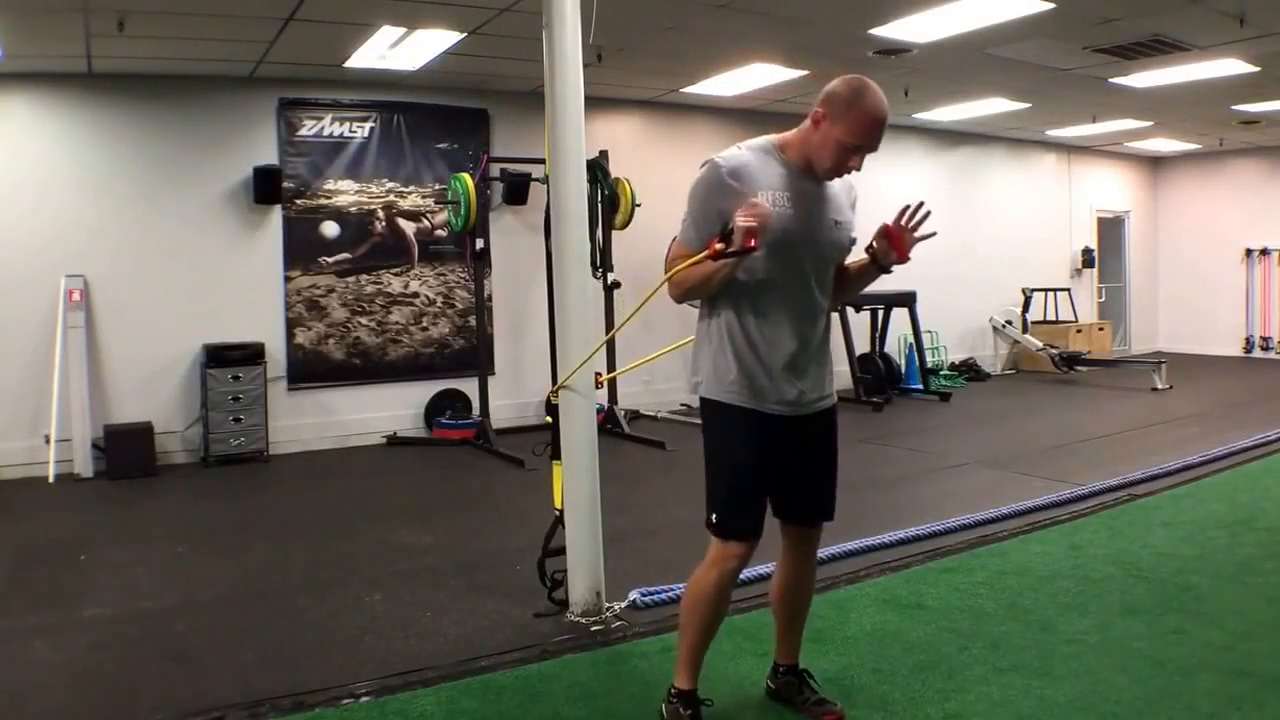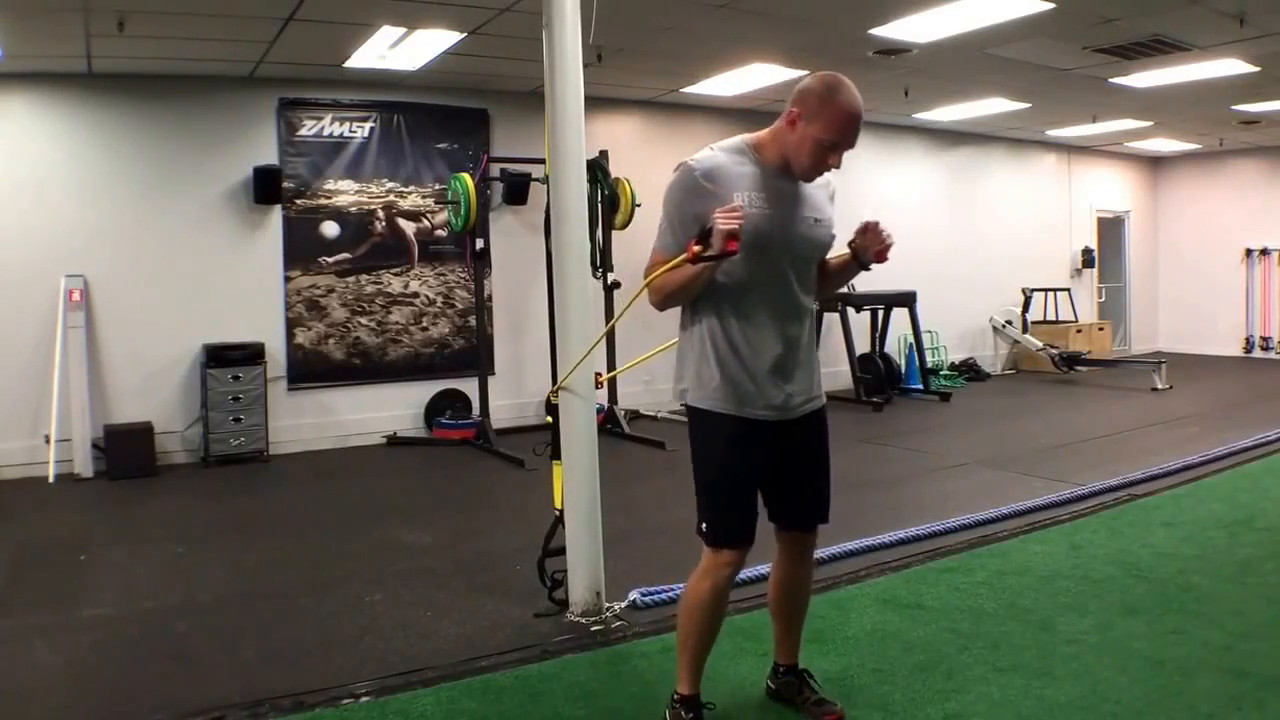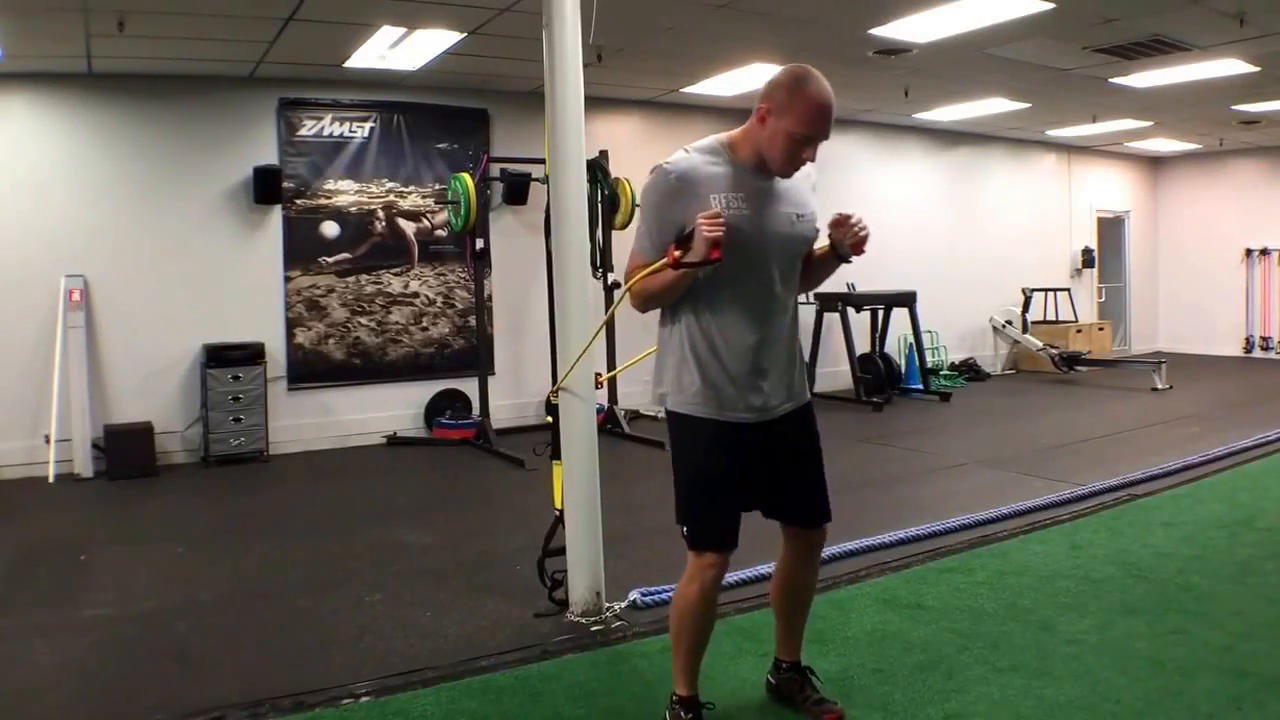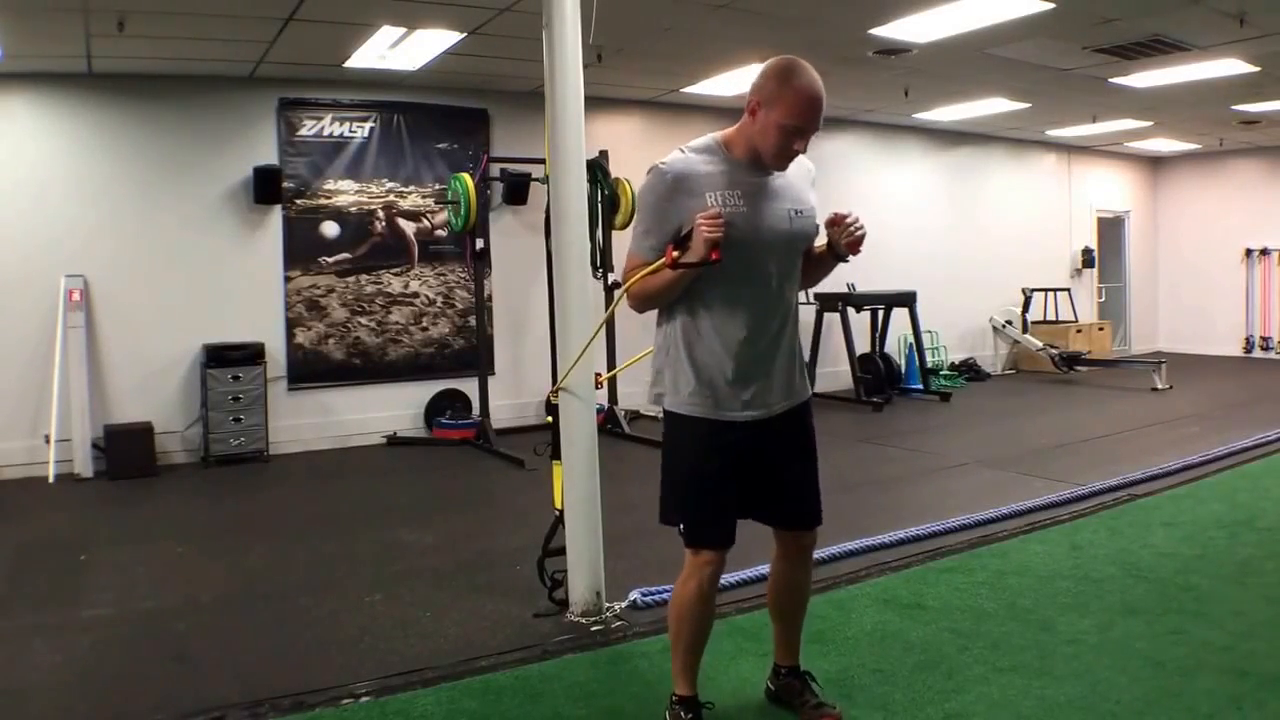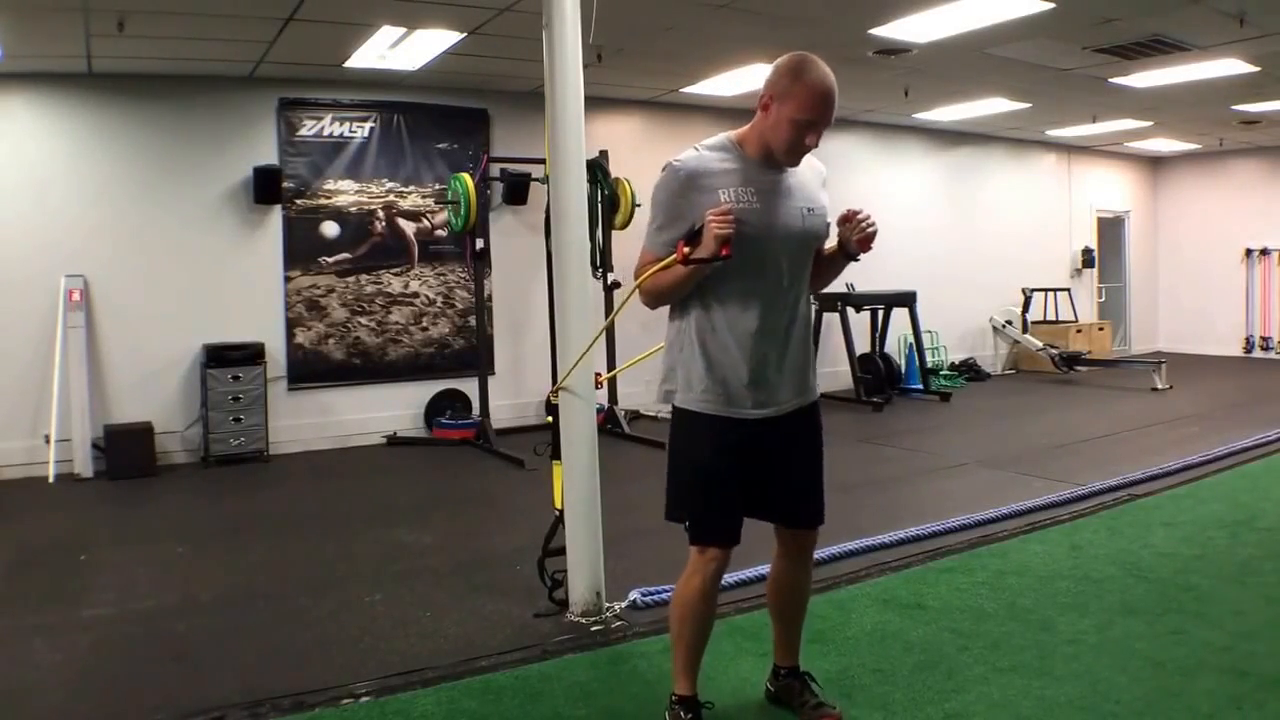
dt=0.2s
person 1, frame 1
left shoulder: (841, 193)
right shoulder: (729, 173)
right elbow: (679, 284)
left wrist: (880, 259)
right wrist: (733, 251)
left hip: (812, 395)
right hip: (738, 394)
left knee: (804, 537)
right knee: (732, 548)
person 1, frame 2
left shoulder: (819, 189)
right shoulder: (705, 175)
right elbow: (659, 290)
left wrist: (856, 259)
right wrist: (711, 254)
left hip: (800, 398)
right hip: (725, 401)
left knee: (800, 540)
right knee: (724, 555)
person 1, frame 3
left shoulder: (800, 183)
right shoulder: (681, 176)
right elbow: (640, 293)
left wrist: (836, 253)
right wrist: (693, 258)
left hip: (786, 397)
right hip: (707, 404)
left knee: (808, 535)
right knee: (710, 559)
person 1, frame 4
left shoulder: (801, 177)
right shoulder: (677, 176)
right elbow: (638, 293)
left wrist: (834, 251)
right wrist: (692, 260)
left hip: (785, 398)
right hip: (704, 403)
left knee: (798, 540)
right knee: (707, 558)
person 1, frame 5
left shoulder: (812, 178)
right shoulder: (691, 174)
right elbow: (650, 290)
left wrist: (845, 250)
right wrist: (703, 255)
left hip: (794, 398)
right hip: (713, 402)
left knee: (799, 540)
right knee: (710, 555)
